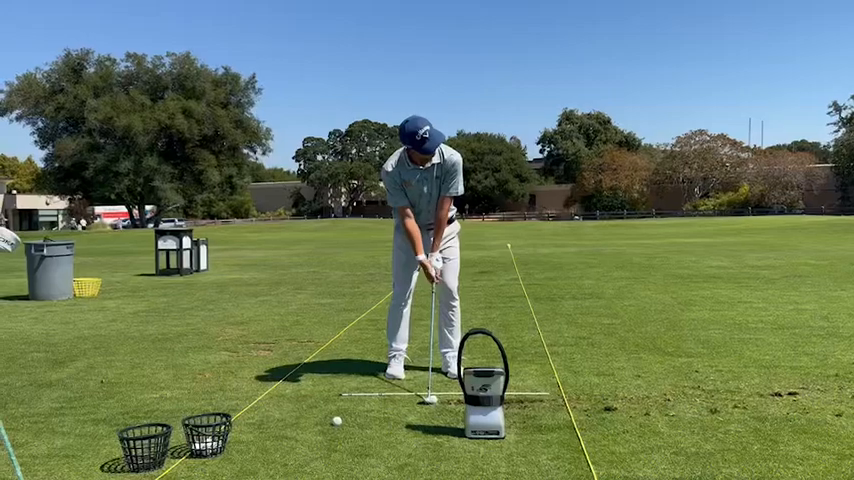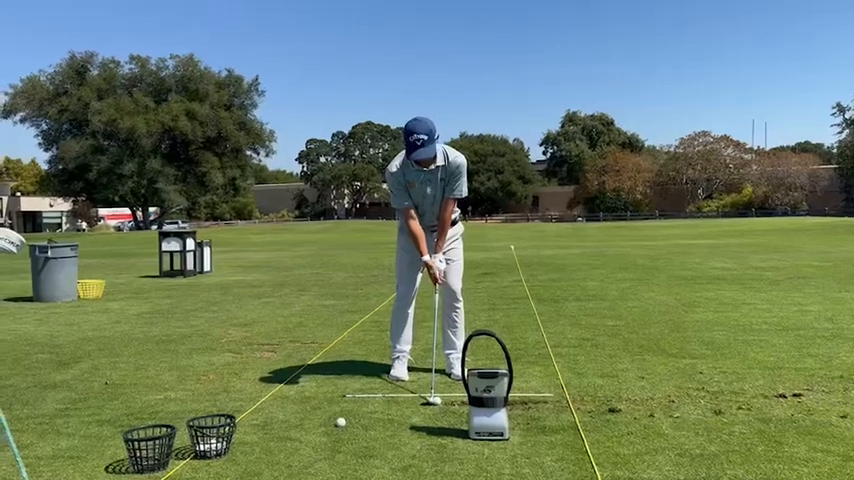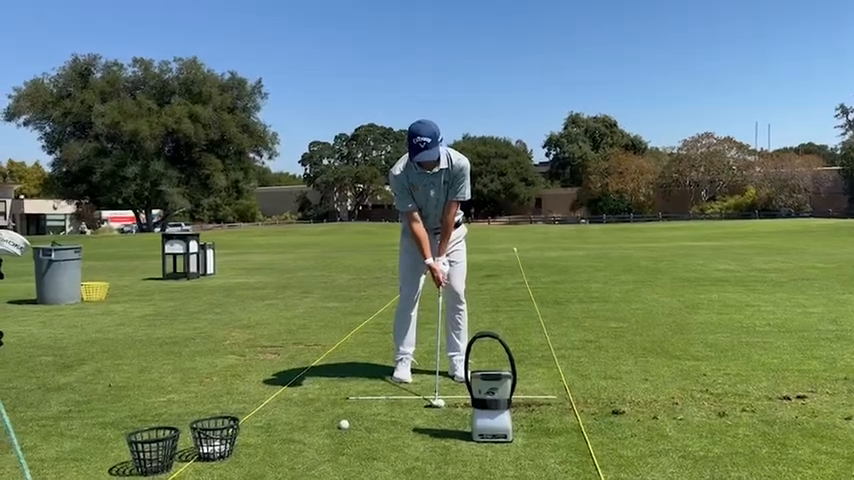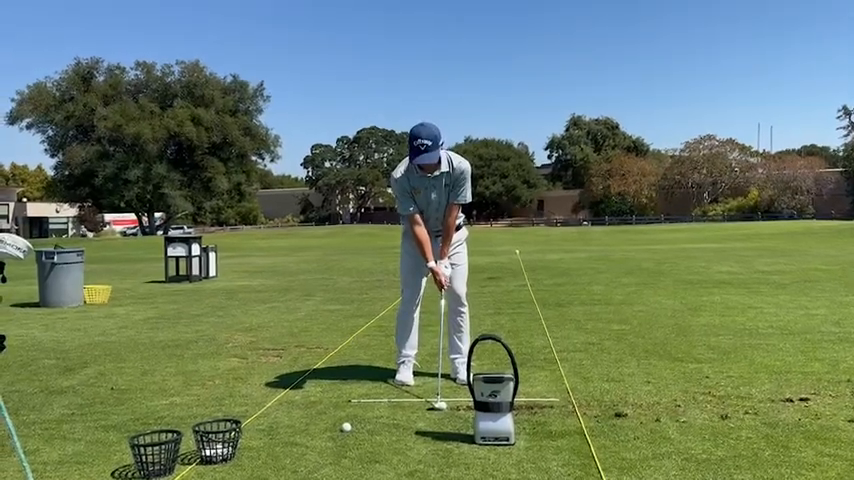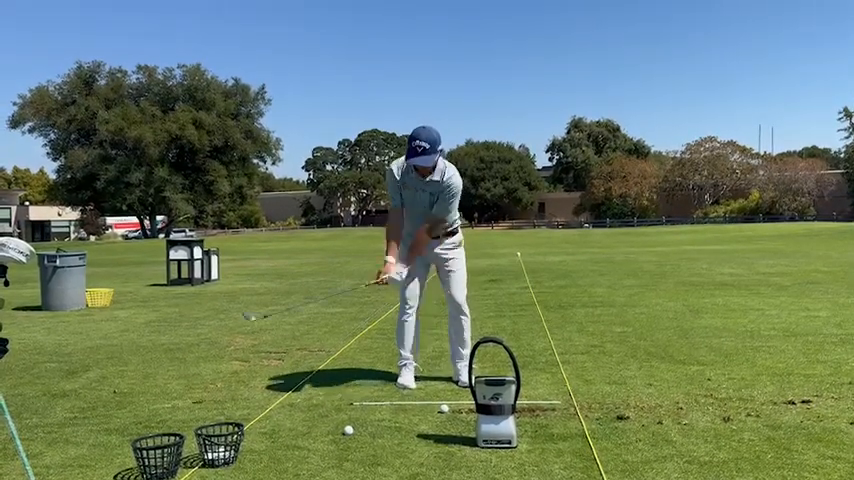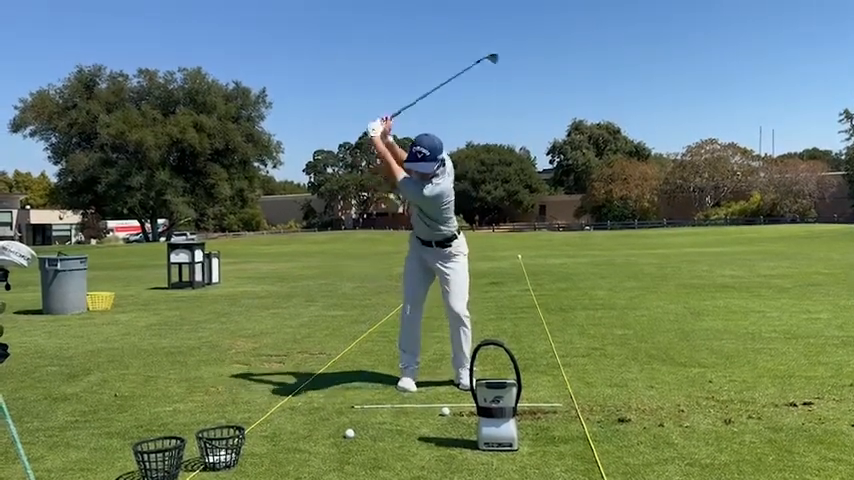
dt=0.5s
person 1, frame 1
left shoulder: (451, 159)
right shoulder: (391, 170)
left elbow: (444, 208)
right elbow: (406, 216)
left wrist: (435, 251)
right wrist: (421, 257)
left hip: (444, 230)
right hip: (408, 231)
left knee: (450, 292)
right knee: (401, 293)
left ankle: (451, 357)
right ankle: (396, 357)
person 1, frame 2
left shoulder: (455, 161)
right shoulder: (396, 171)
left elbow: (447, 210)
right elbow: (410, 217)
left wrist: (438, 252)
right wrist: (426, 258)
left hip: (448, 231)
right hip: (411, 233)
left knee: (453, 294)
right knee: (405, 295)
left ankle: (455, 359)
right ankle: (399, 359)
person 1, frame 3
left shoulder: (459, 164)
right shoulder: (399, 173)
left elbow: (450, 212)
right elbow: (414, 220)
left wrist: (441, 255)
right wrist: (429, 261)
left hip: (451, 234)
right hip: (415, 235)
left knee: (456, 296)
right knee: (408, 297)
left ankle: (458, 361)
right ankle: (403, 360)
person 1, frame 4
left shoulder: (460, 167)
right shoulder: (400, 177)
left elbow: (451, 216)
right elbow: (416, 222)
left wrist: (443, 258)
right wrist: (431, 264)
left hip: (452, 237)
right hip: (416, 238)
left knee: (458, 299)
right knee: (410, 300)
left ankle: (460, 363)
right ankle: (405, 363)
person 1, frame 5
left shoulder: (450, 181)
right shoulder: (396, 171)
left elbow: (428, 228)
right elbow: (395, 215)
left wrist: (406, 263)
right wrist: (391, 257)
left hip: (447, 241)
right hip: (409, 241)
left knee: (457, 303)
right knee: (409, 303)
left ankle: (462, 366)
right ankle: (406, 366)
person 1, frame 6
left shoulder: (433, 191)
right shoulder: (439, 160)
left elbow: (398, 176)
right elbow: (406, 164)
left wrist: (379, 144)
right wrist: (387, 138)
left hip: (448, 250)
right hip: (420, 245)
left knee: (456, 310)
right knee: (411, 305)
left ankle: (463, 370)
right ankle: (408, 369)
